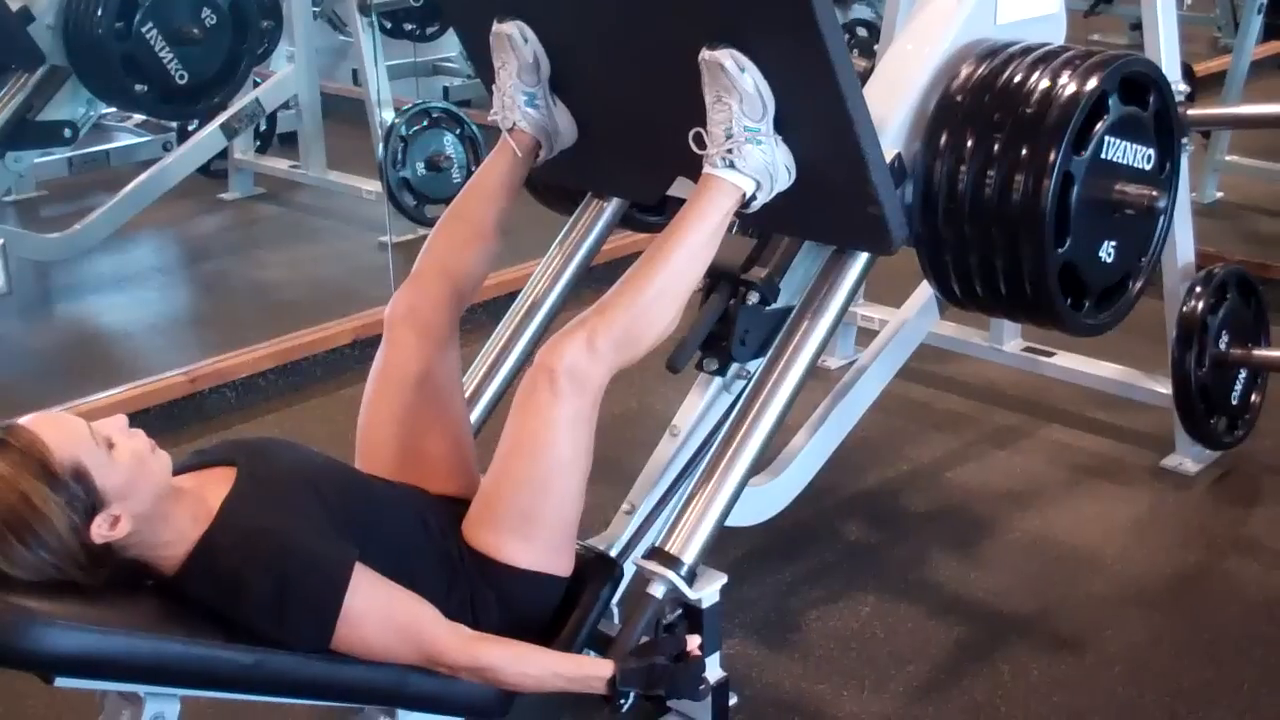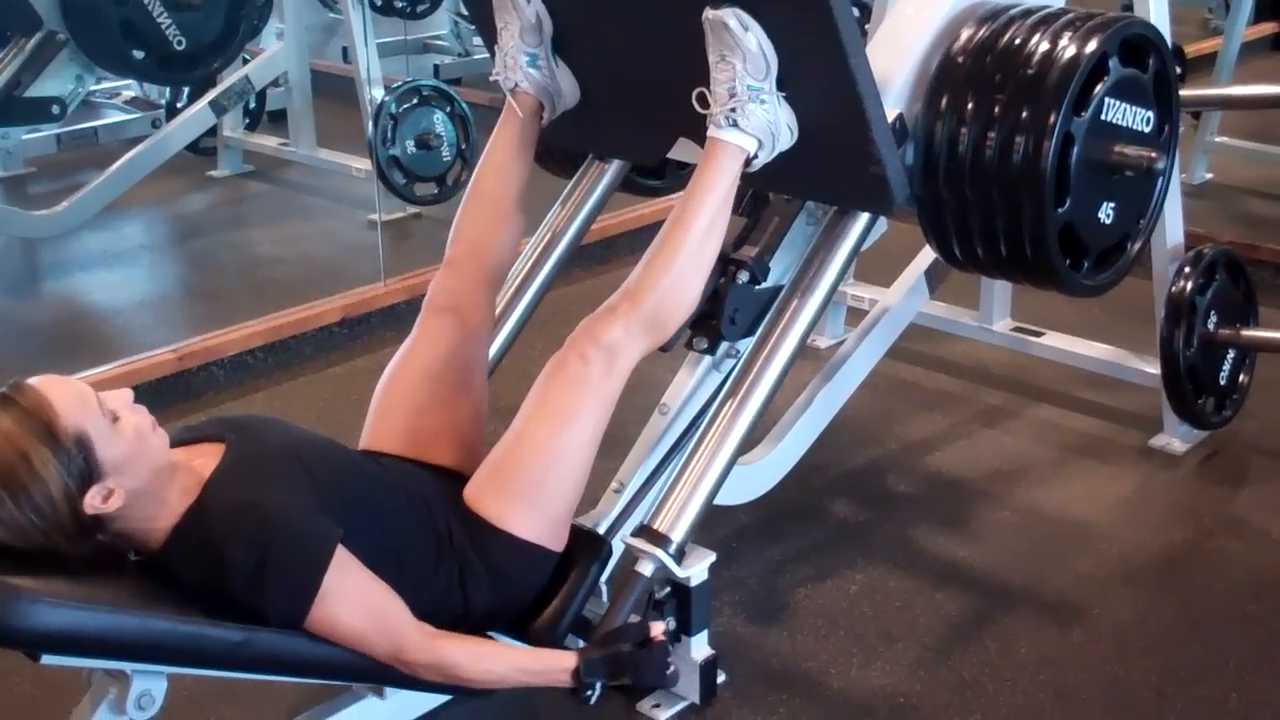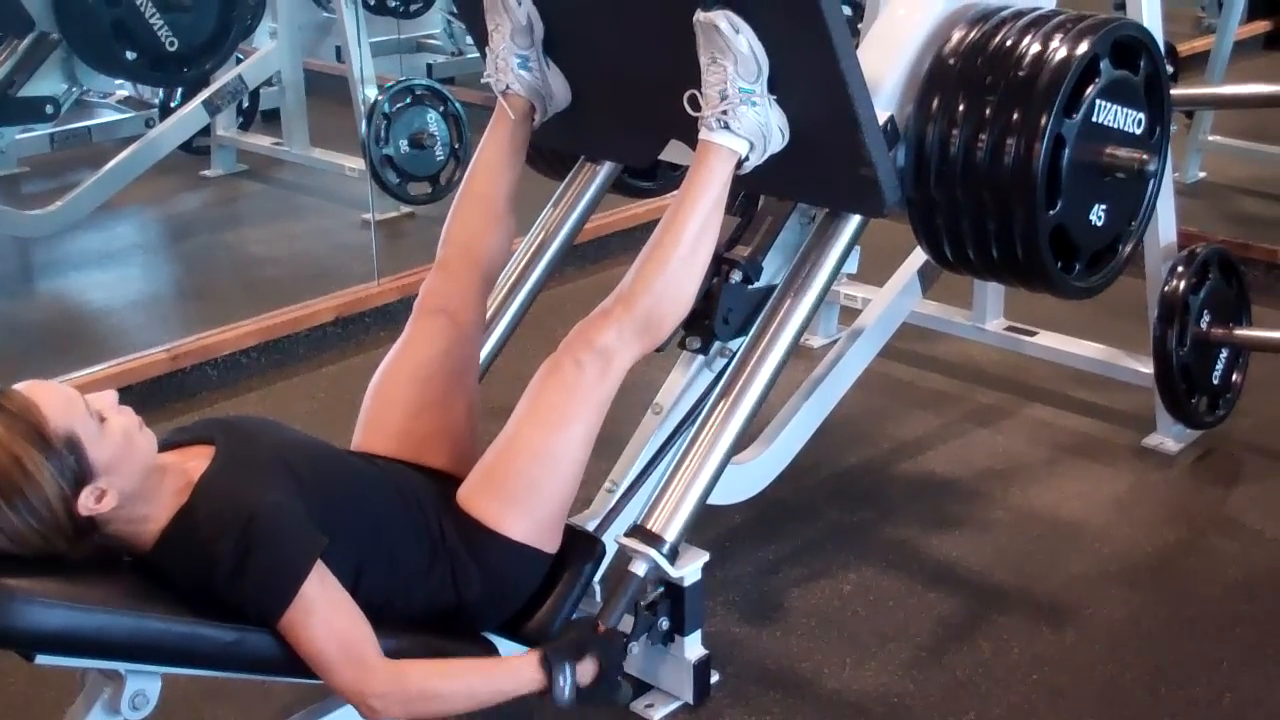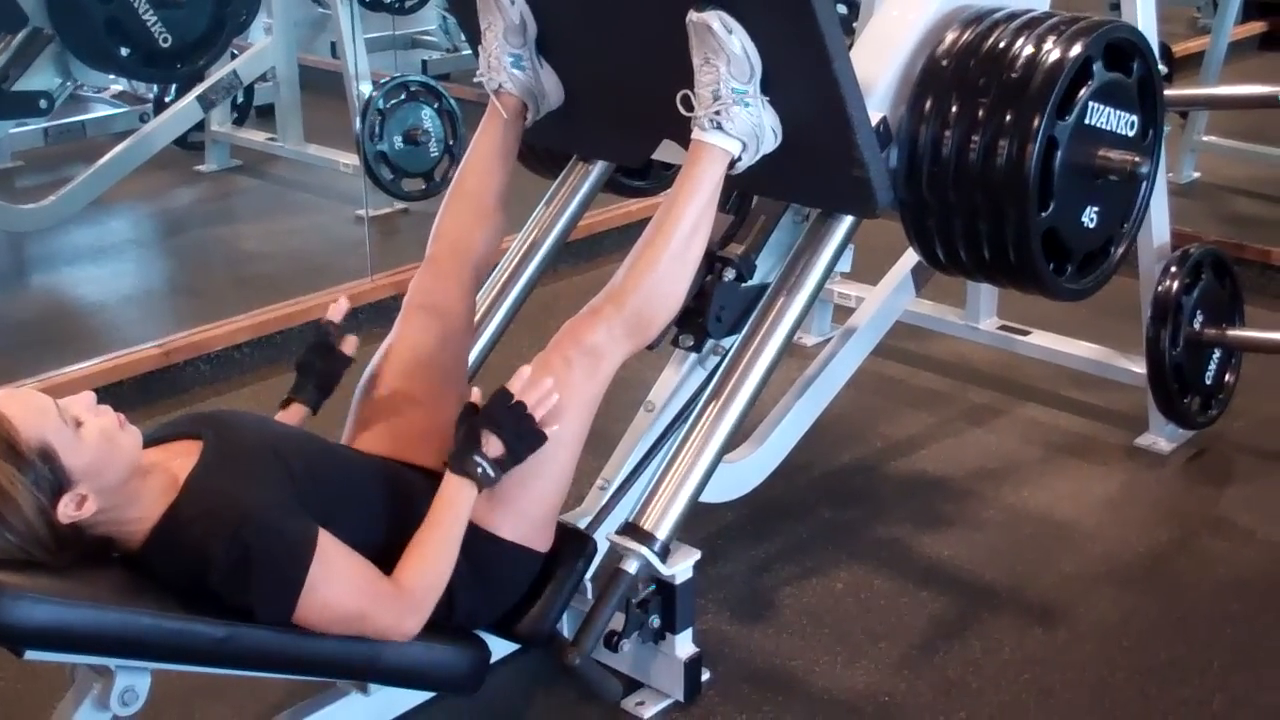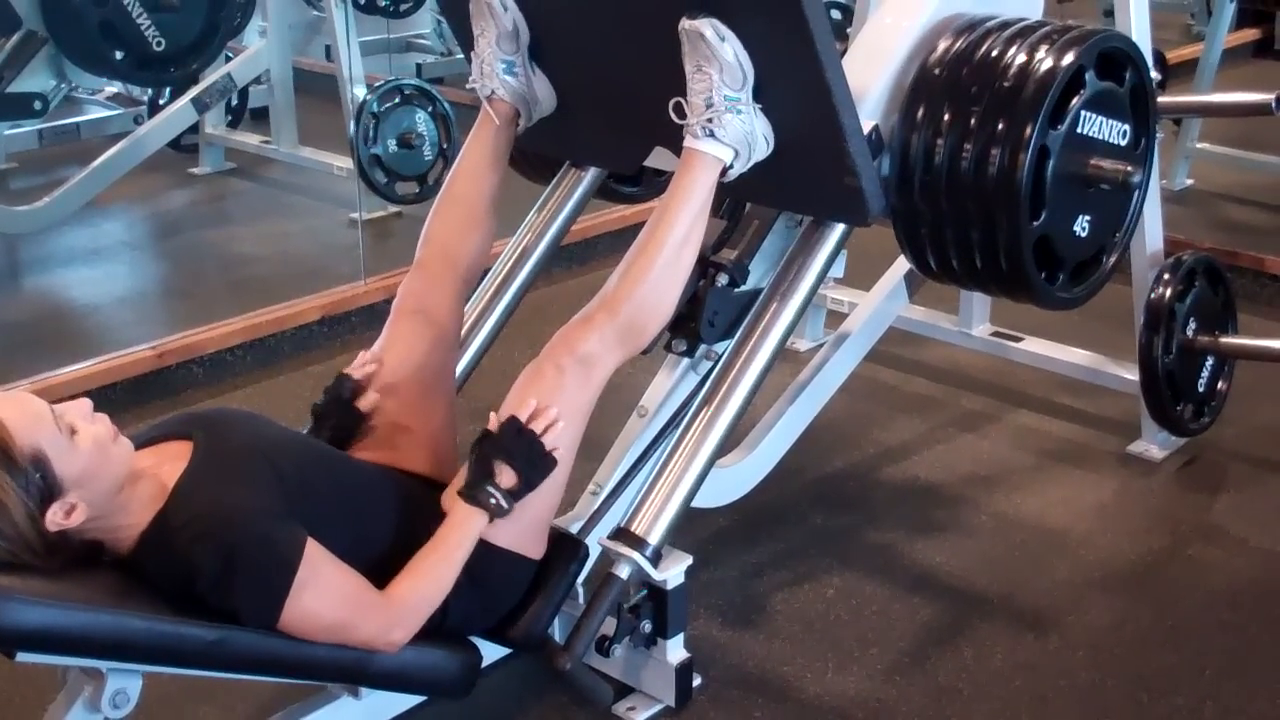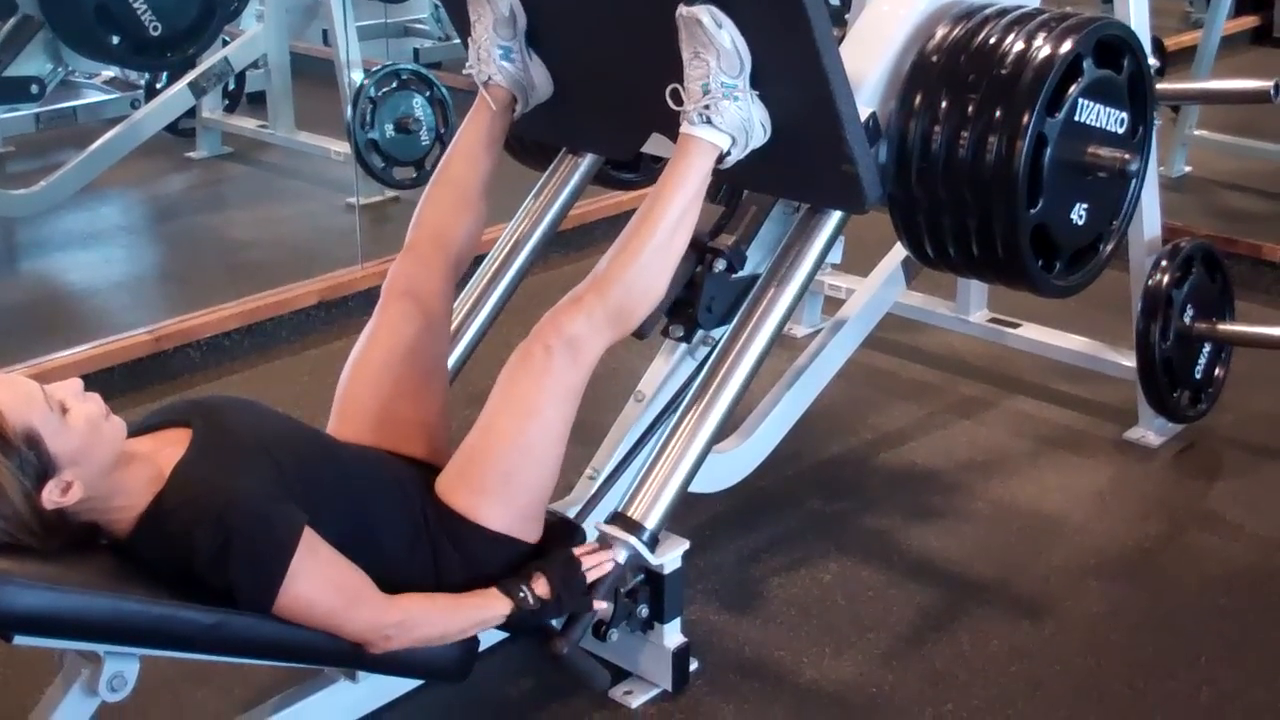
dt=0.4s
person 1, frame 1
left shoulder: (178, 497)
right shoulder: (269, 561)
right elbow: (453, 651)
right wrist: (626, 676)
left hip: (425, 516)
right hip: (492, 585)
left knee: (417, 314)
right knee: (571, 359)
left ankle: (524, 135)
right ankle: (734, 172)
person 1, frame 2
left shoulder: (163, 479)
right shoulder: (252, 531)
right elbow: (420, 651)
right wrist: (593, 666)
left hip: (412, 495)
right hip: (478, 560)
left knee: (459, 294)
right knee: (608, 339)
left ankle: (528, 99)
right ankle: (736, 136)
person 1, frame 3
left shoulder: (160, 475)
right shoulder: (243, 531)
left hip: (400, 494)
right hip: (470, 562)
left knee: (450, 298)
right knee: (600, 345)
left ankle: (519, 99)
right ankle: (726, 139)
person 1, frame 4
left shoulder: (156, 455)
right shoulder: (232, 531)
right elbow: (399, 612)
left wrist: (306, 391)
right wrist: (475, 467)
left hip: (393, 496)
right hip: (464, 561)
left knee: (440, 294)
right knee: (590, 341)
left ankle: (512, 94)
right ankle: (721, 135)
person 1, frame 5
left shoulder: (138, 467)
right shoulder: (216, 537)
right elbow: (385, 624)
left wrist: (328, 427)
right wrist: (487, 496)
left hip: (385, 498)
right hip: (458, 575)
left knee: (429, 295)
right knee: (582, 349)
left ankle: (504, 102)
right ankle: (712, 143)
person 1, frame 6
left shoulder: (131, 459)
right shoulder: (218, 518)
right elbow: (379, 626)
right wrist: (531, 593)
left hip: (382, 479)
right hip: (447, 545)
left knee: (418, 280)
right knee: (571, 330)
left ankle: (500, 91)
right ankle: (708, 133)
